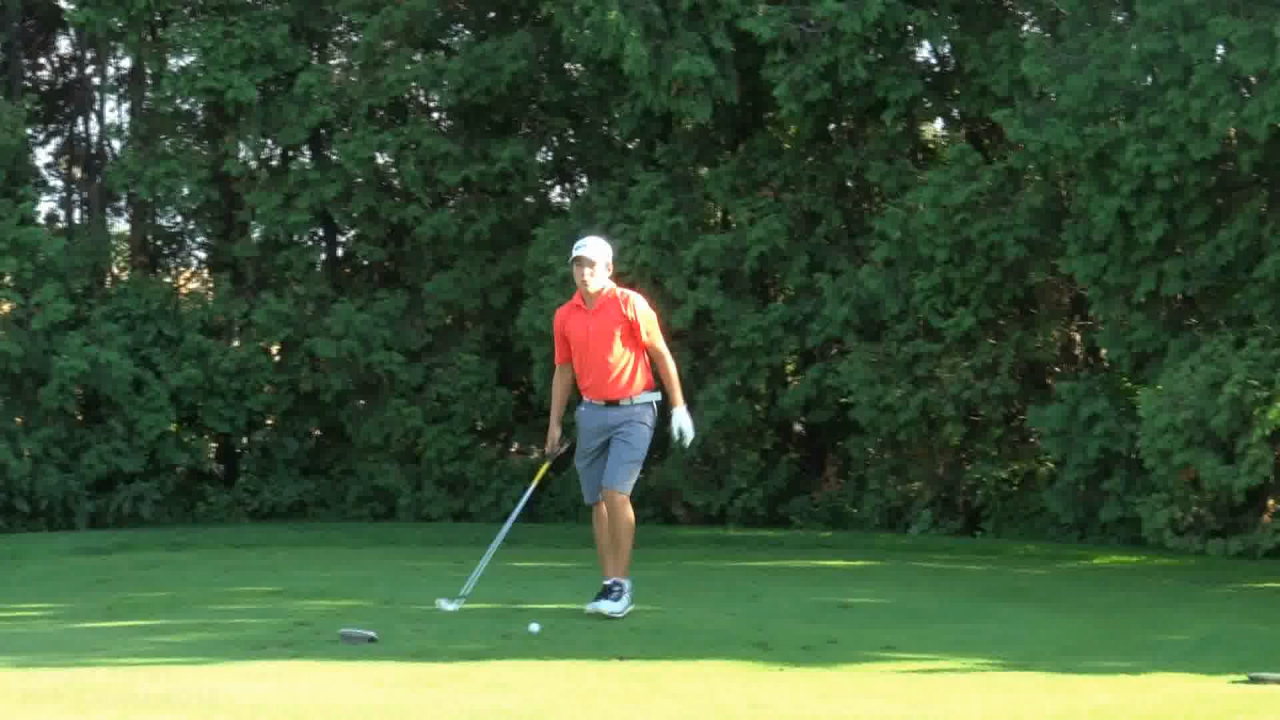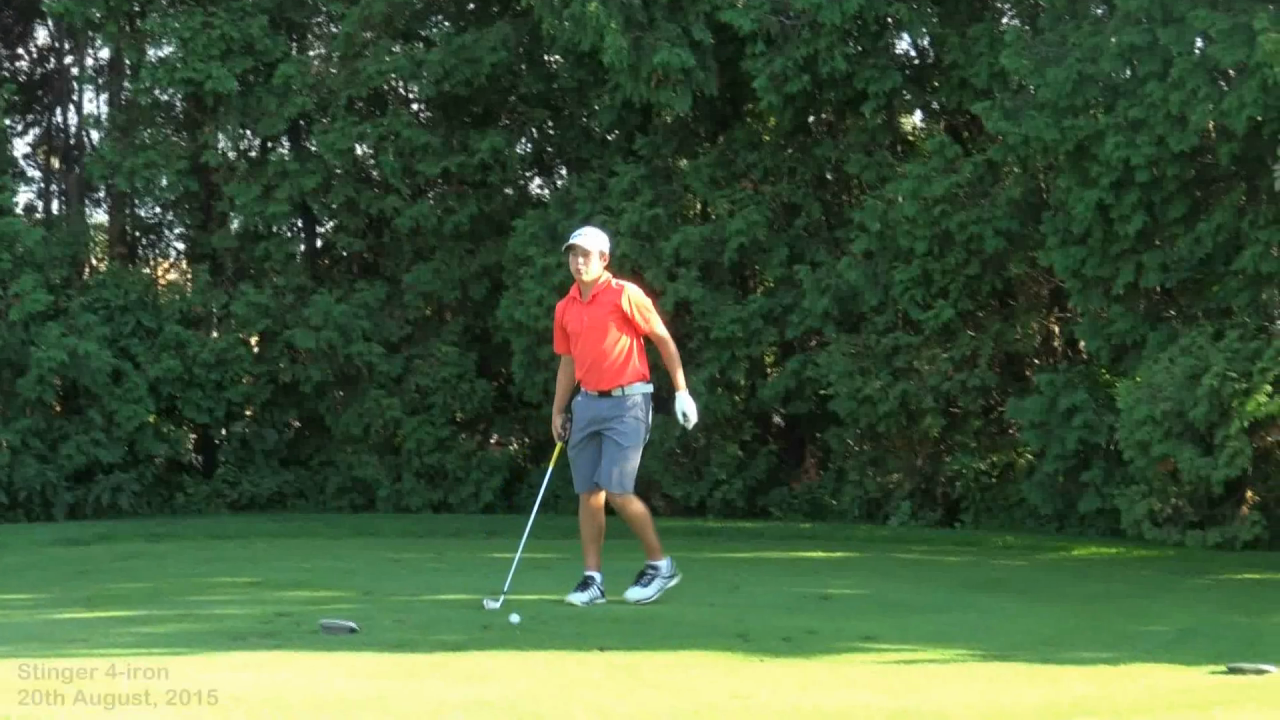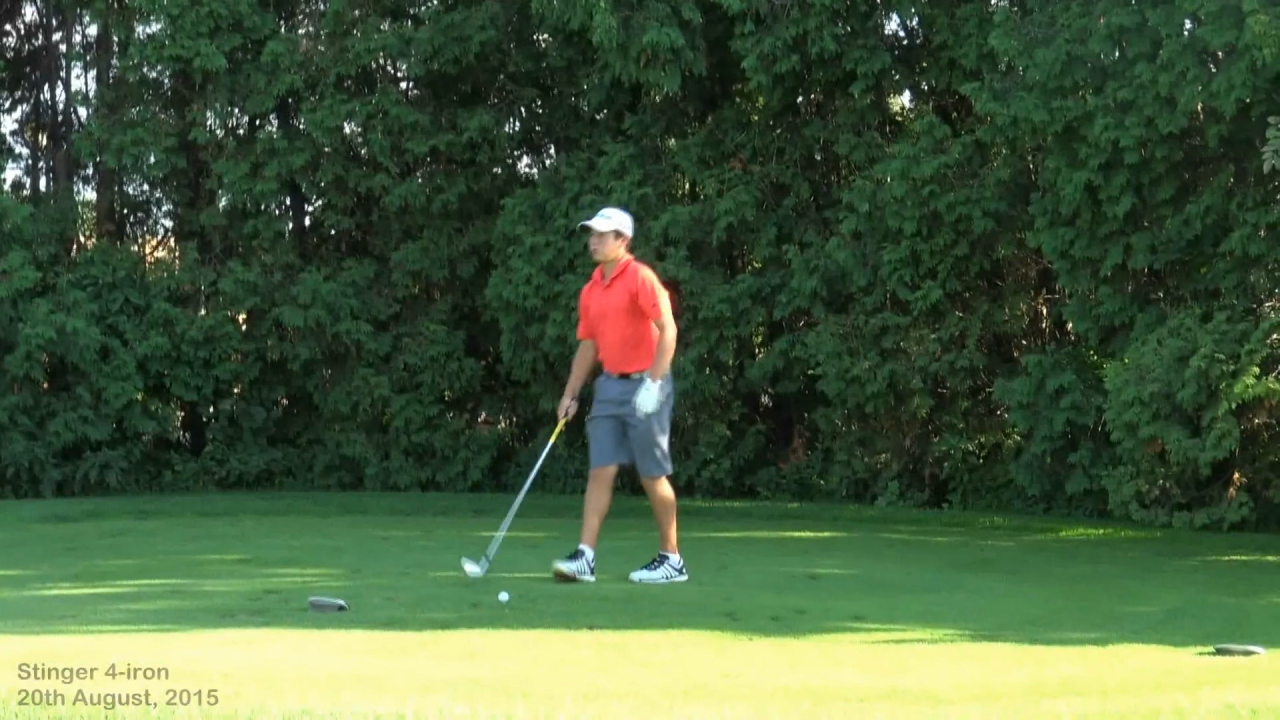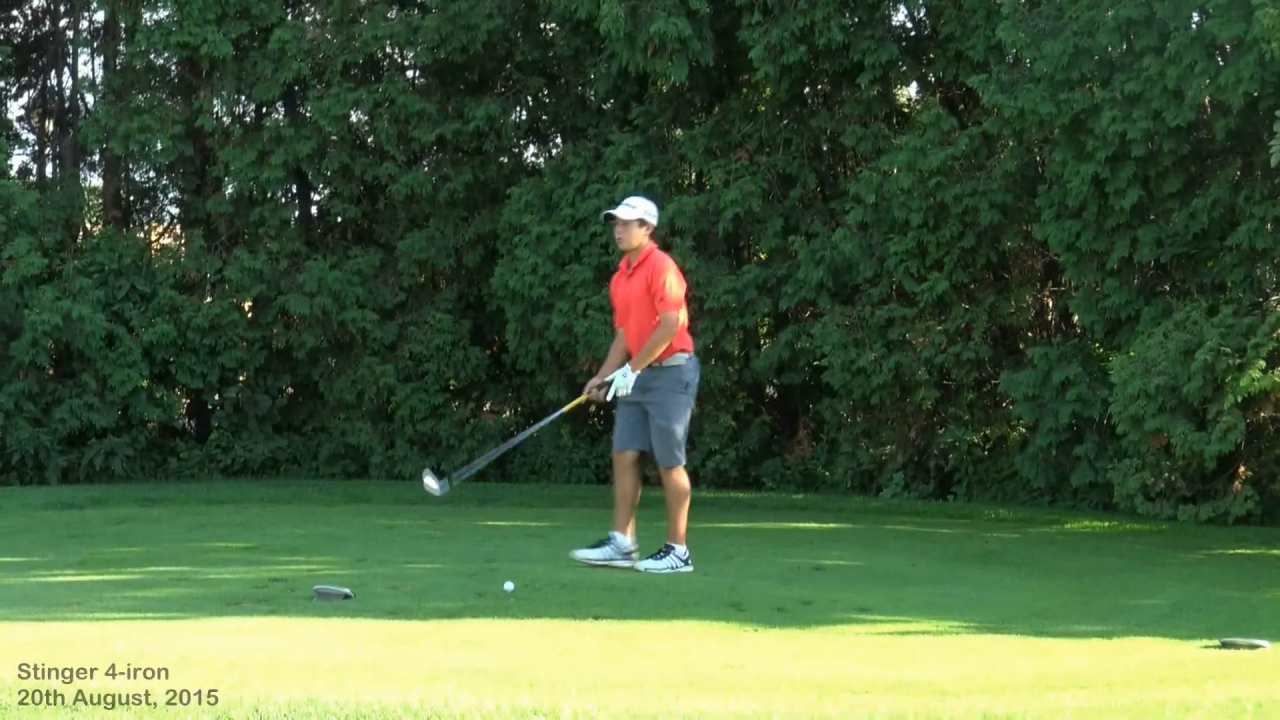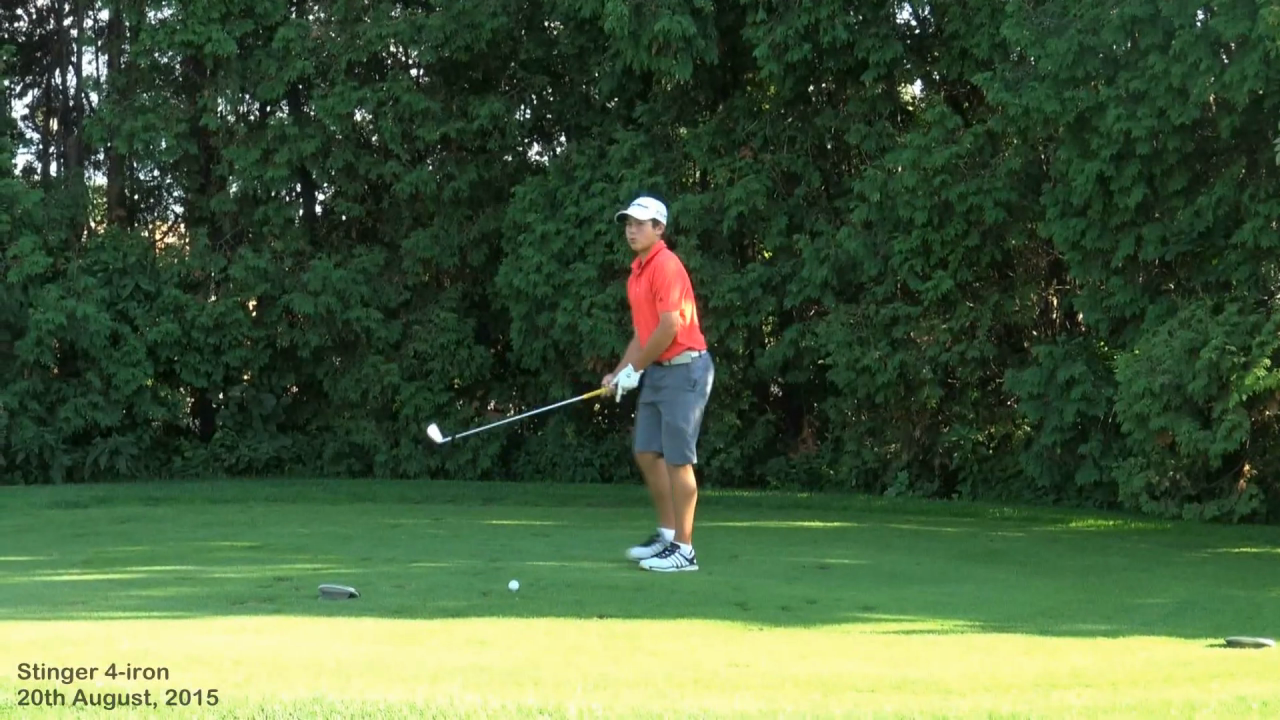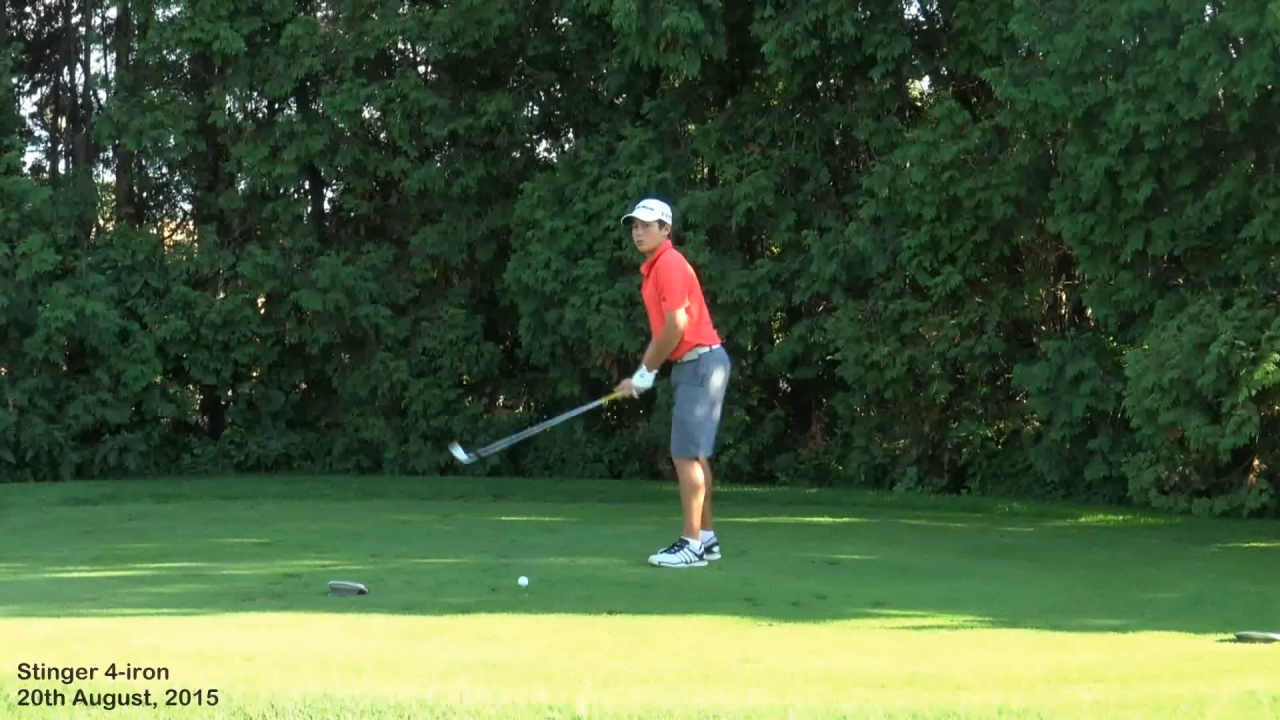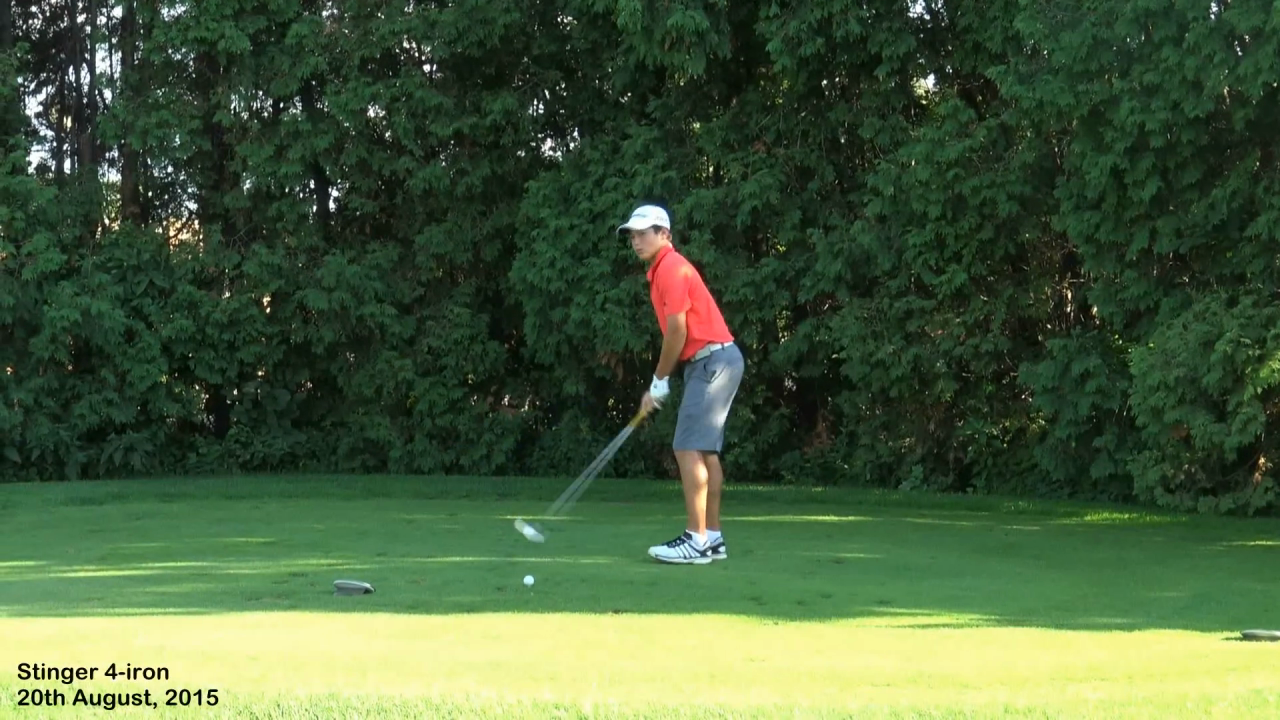
dt=0.2s
person 1, frame 1
left shoulder: (629, 304)
right shoulder: (564, 316)
left elbow: (661, 355)
right elbow: (564, 370)
left wrist: (679, 407)
right wrist: (555, 422)
left hip: (633, 410)
right hip: (591, 412)
left knee: (615, 493)
right knee: (597, 501)
left ankle: (621, 583)
right ankle: (610, 584)
person 1, frame 2
left shoulder: (624, 294)
right shoulder: (565, 308)
left elbow: (663, 338)
left wrist: (681, 391)
right wrist: (558, 411)
left hip: (626, 403)
right hip: (587, 405)
left knee: (618, 492)
right knee: (588, 495)
left ankle: (659, 564)
right ankle: (592, 579)
person 1, frame 3
left shoulder: (641, 278)
right shoulder: (589, 291)
left elbow: (668, 331)
right elbow: (587, 346)
left wrist: (652, 384)
right wrist: (570, 395)
left hip: (646, 388)
right hip: (610, 387)
left knee: (653, 474)
right knee: (600, 471)
left ankle: (671, 559)
right ankle: (585, 556)
person 1, frame 4
left shoulder: (661, 266)
right shoulder: (620, 277)
left elbow: (670, 326)
left wrist: (630, 370)
right wrist: (603, 375)
left hip: (670, 372)
right hip: (637, 376)
left knee: (669, 462)
right knee: (624, 455)
left ankle: (677, 550)
right ankle: (621, 541)
person 1, frame 5
left shoulder: (665, 266)
right shoulder: (636, 273)
left elbow: (670, 328)
left wrist: (633, 369)
right wrist: (620, 372)
left hip: (685, 369)
right hip: (660, 372)
left knee: (677, 459)
right knee: (647, 454)
left ankle: (683, 549)
right ankle: (667, 533)
person 1, frame 6
left shoulder: (670, 265)
right shoulder: (653, 271)
left elbow: (675, 328)
left wrist: (646, 371)
right wrist: (639, 375)
left hip: (702, 364)
right hip: (691, 366)
left knee: (686, 455)
right knee: (692, 455)
left ankle: (691, 545)
right ankle: (705, 536)
person 1, frame 7
left shoulder: (670, 269)
right shoulder: (664, 271)
left elbow: (677, 332)
right elbow: (676, 334)
left wrist: (659, 380)
right wrist: (657, 386)
left hip: (713, 363)
right hip: (712, 363)
left knee: (688, 448)
right knee: (705, 451)
left ankle: (696, 540)
right ankle: (711, 536)
